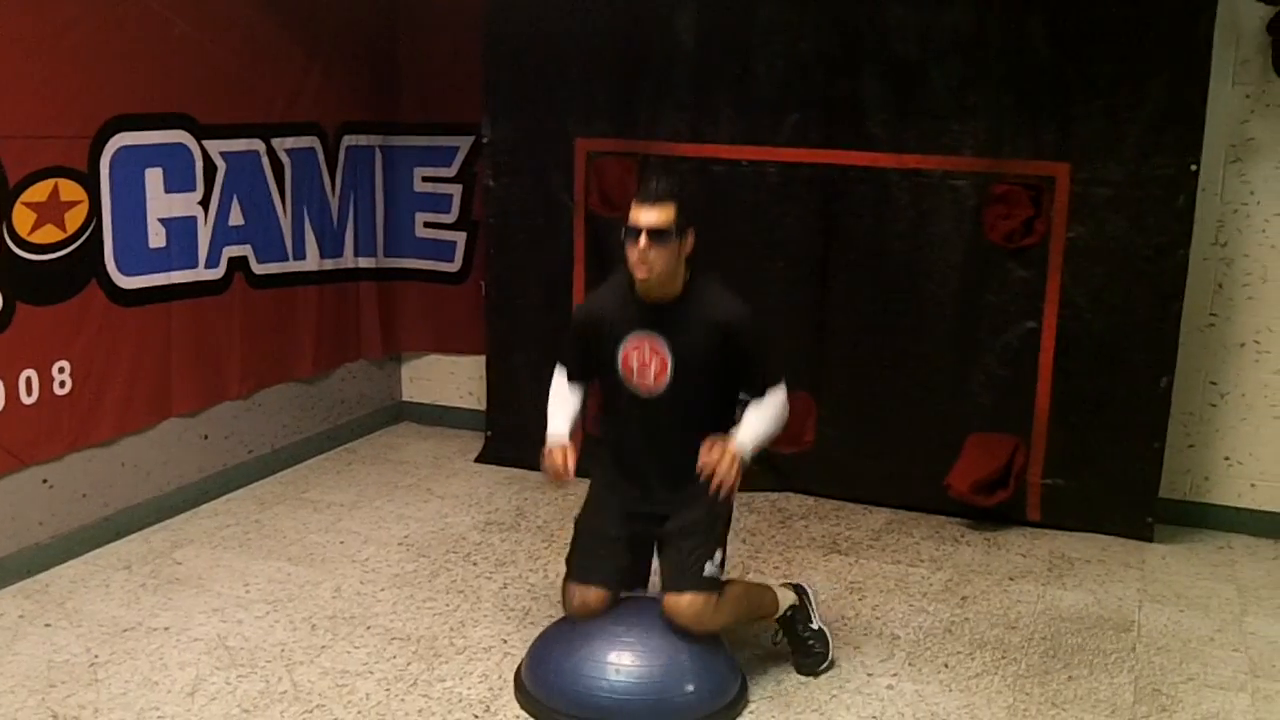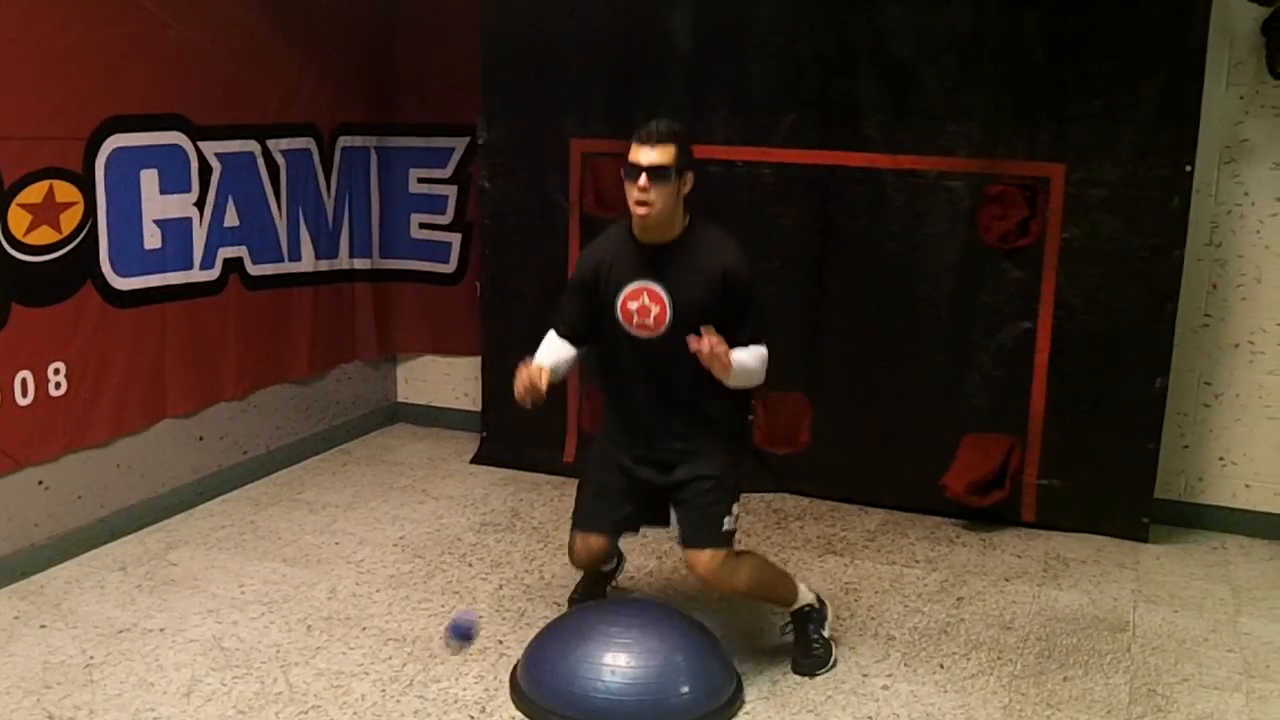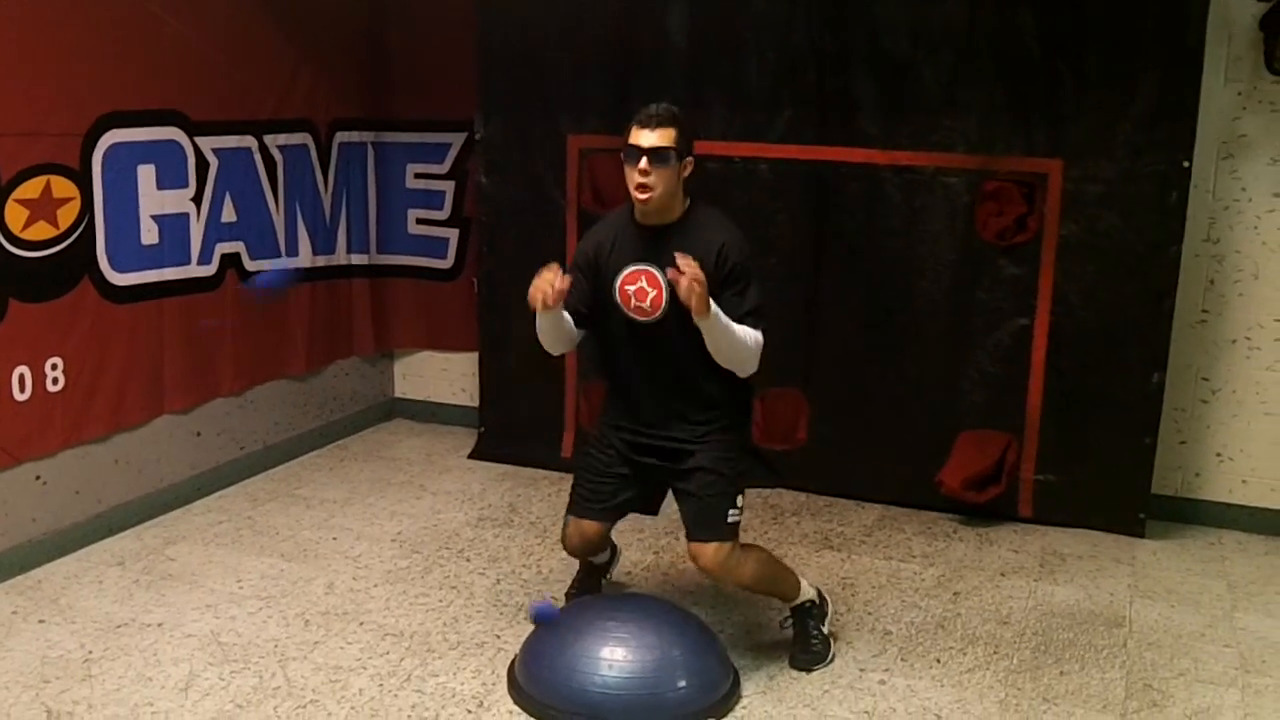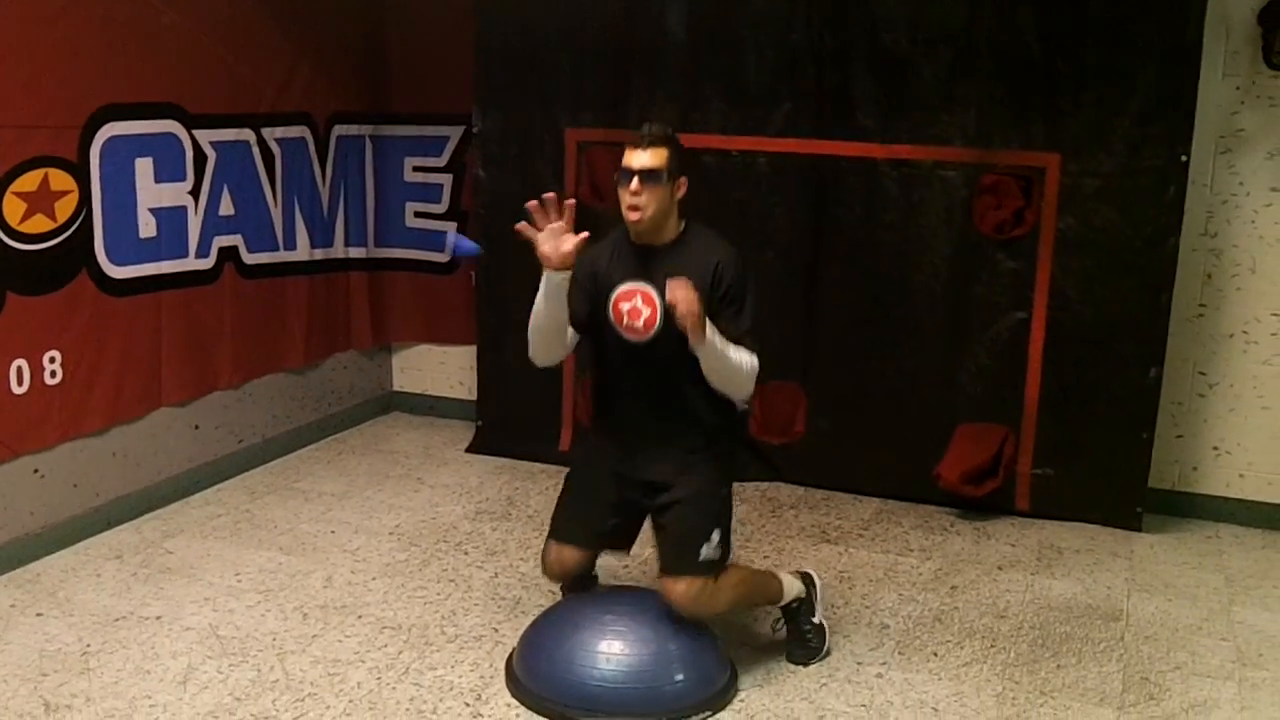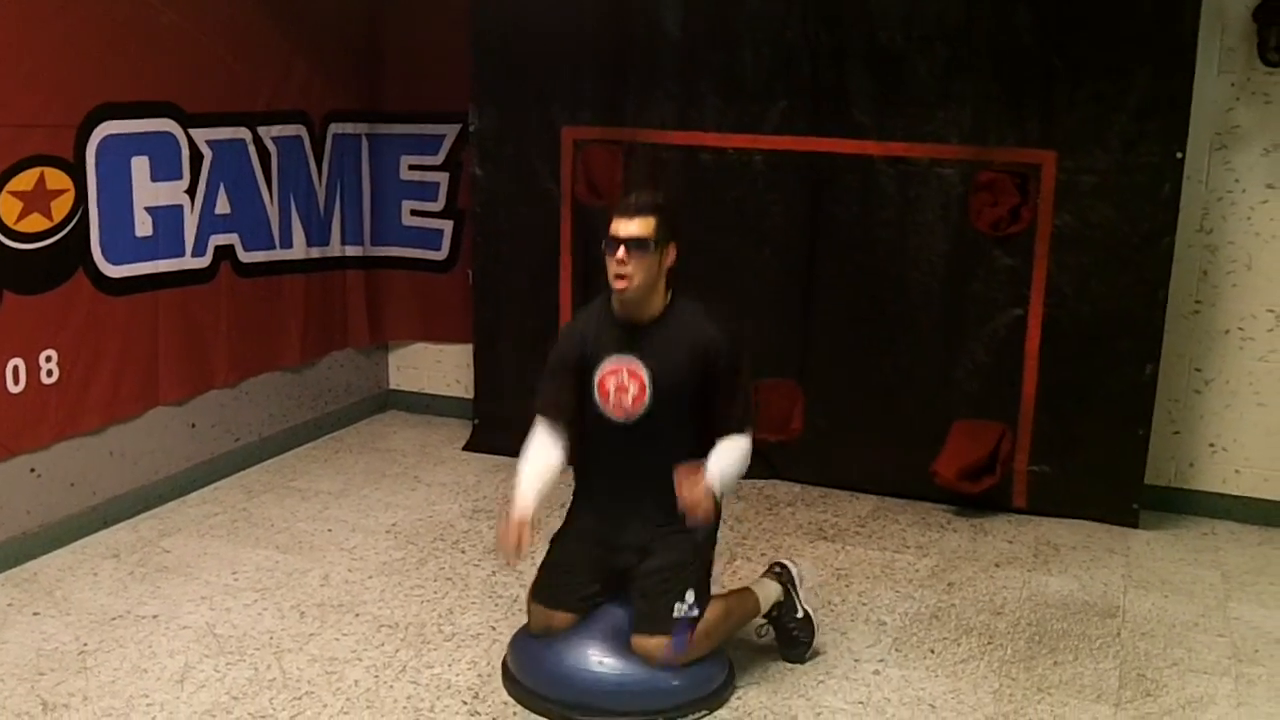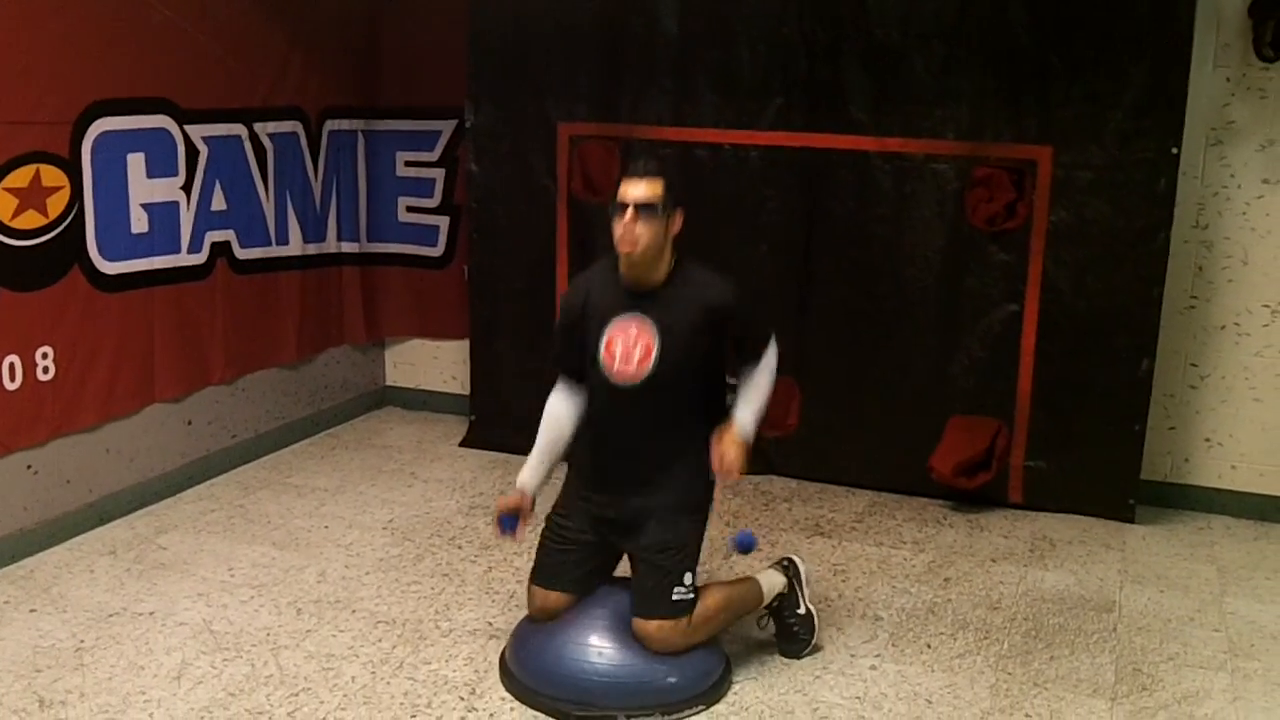
dt=0.2s
person 1, frame 1
left shoulder: (722, 316)
right shoulder: (600, 310)
left elbow: (774, 398)
right elbow: (569, 378)
left wrist: (738, 444)
right wrist: (558, 435)
left hip: (695, 487)
right hip: (618, 480)
left knee: (690, 611)
right knee: (581, 605)
left ankle: (790, 603)
right ankle: (628, 563)
person 1, frame 2
left shoulder: (719, 259)
right shoulder: (601, 257)
left elbow: (756, 361)
right elbow: (567, 338)
left wrist: (729, 362)
right wrist: (541, 365)
left hip: (703, 437)
right hip: (626, 431)
left knee: (710, 565)
right knee: (586, 550)
left ankle: (806, 604)
right ankle: (606, 568)
person 1, frame 3
left shoulder: (718, 241)
right shoulder: (603, 240)
left elbow: (748, 359)
right elbow: (560, 339)
left wrist: (706, 311)
right wrist: (549, 306)
left hip: (708, 425)
right hip: (627, 419)
left knee: (715, 558)
right knee: (579, 536)
left ankle: (807, 600)
right ankle: (600, 562)
person 1, frame 4
left shoulder: (714, 261)
right shoulder: (598, 258)
left elbow: (742, 383)
right elbow: (545, 354)
left wrist: (700, 333)
right wrist: (553, 274)
left hip: (693, 451)
right hip: (614, 444)
left knee: (689, 596)
right knee: (560, 564)
left ankle: (796, 593)
right ankle: (585, 575)
person 1, frame 5
left shoulder: (701, 339)
right shoulder: (581, 334)
left elbow: (735, 437)
right elbow: (551, 433)
left wrist: (709, 484)
right wrist: (523, 506)
left hip: (674, 518)
right hip: (598, 511)
left knee: (660, 649)
right knee: (545, 625)
left ankle: (774, 591)
right ankle: (603, 587)
person 1, frame 6
left shoulder: (710, 300)
right shoulder: (585, 296)
left elbow: (761, 357)
right elbow: (569, 391)
left wrist: (740, 426)
right wrist: (528, 482)
left hip: (673, 488)
right hip: (592, 485)
left knee: (660, 634)
right knee: (544, 606)
left ankle: (777, 584)
right ankle: (601, 563)
